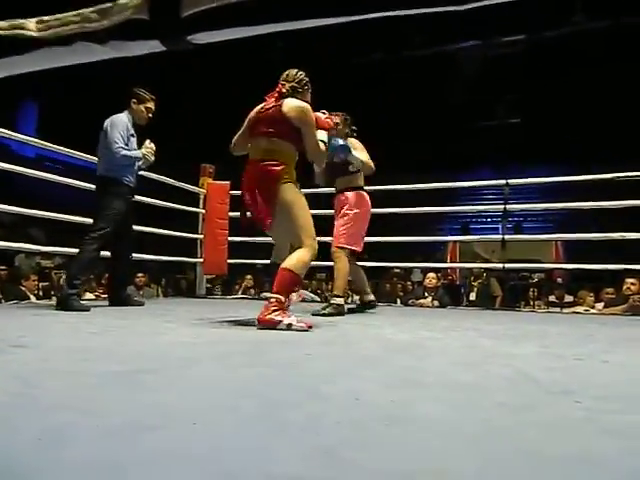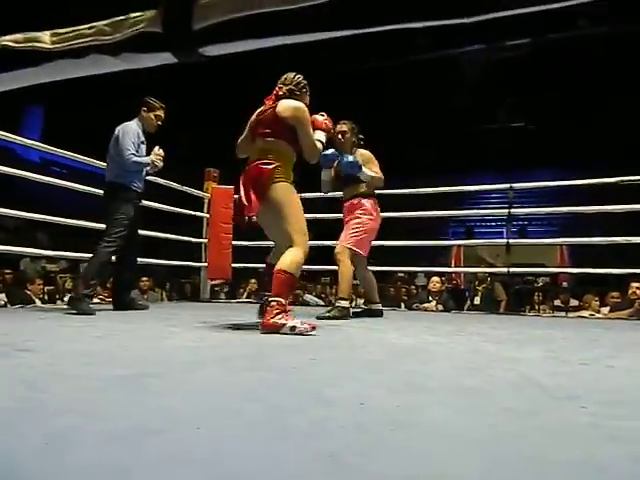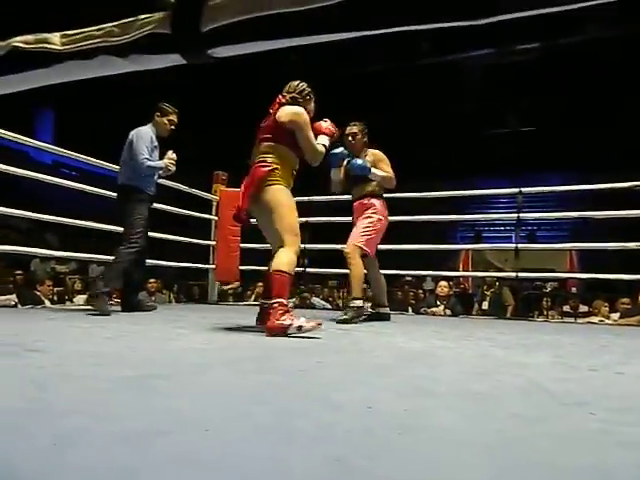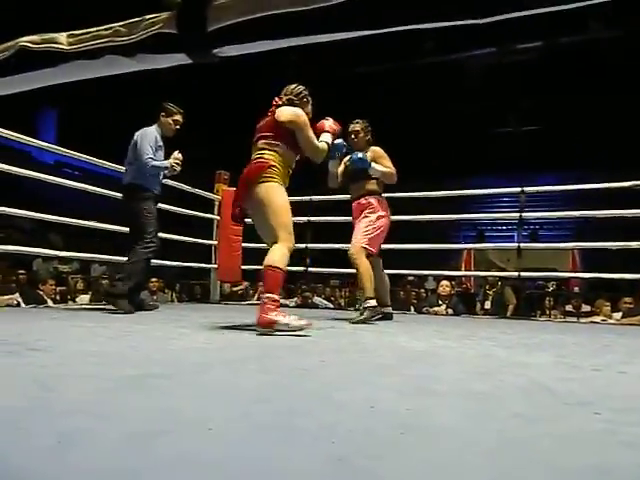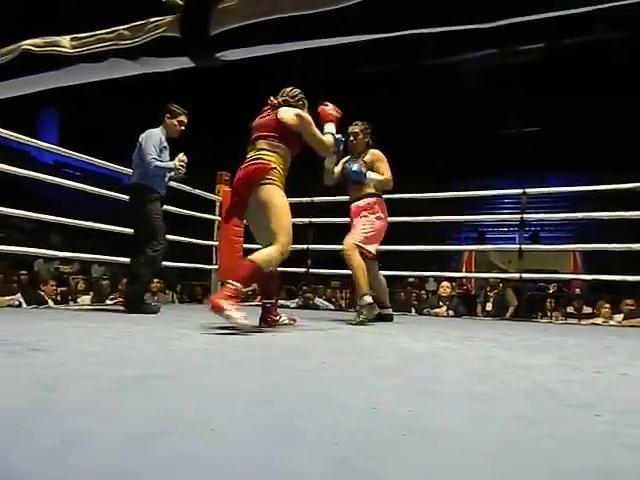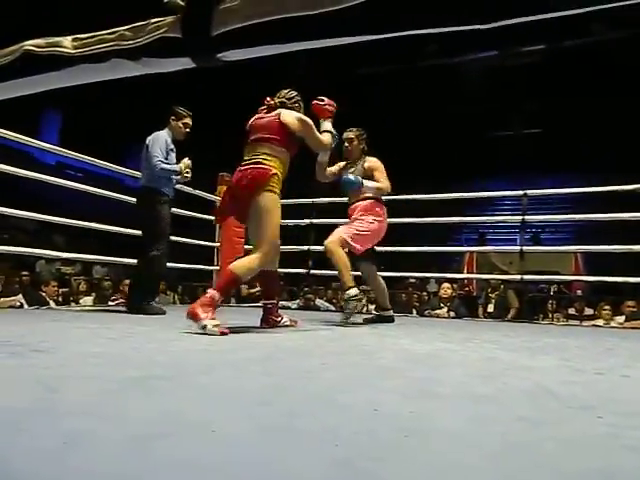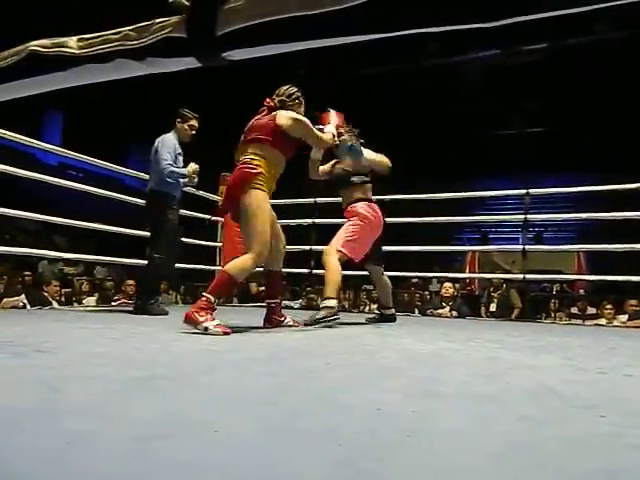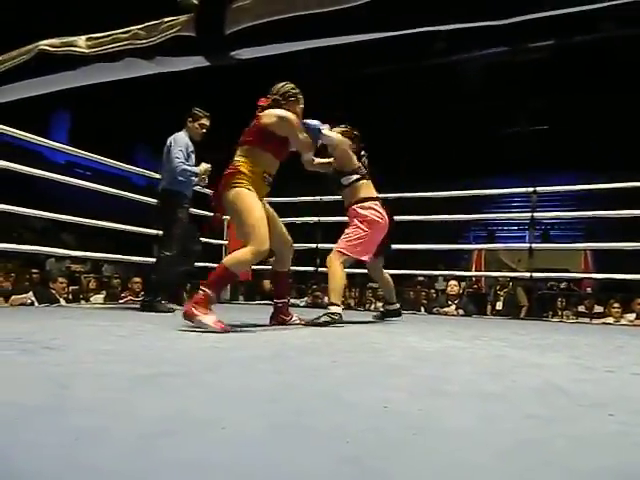
dt=0.1s
person 1, frame 1
left shoulder: (260, 109)
right shoulder: (300, 107)
left elbow: (236, 148)
right elbow: (317, 157)
right wrist: (322, 129)
left hip: (254, 181)
right hip: (277, 180)
left knee: (286, 244)
right knee: (307, 247)
left ankle: (277, 299)
right ankle: (274, 309)
person 1, frame 2
left shoulder: (262, 111)
right shoulder: (296, 108)
left elbow: (241, 150)
right elbow: (313, 155)
right wrist: (320, 130)
left hip: (253, 181)
right hip: (273, 178)
left knee: (283, 244)
right knee: (298, 246)
left ankle: (269, 304)
right ankle: (276, 312)
person 1, frame 3
left shoulder: (273, 117)
right shoulder: (296, 113)
right elbow: (314, 157)
right wrist: (325, 135)
left hip: (258, 185)
right hip: (272, 181)
left knee: (282, 246)
right knee: (290, 245)
left ankle: (268, 312)
right ankle: (278, 315)
person 1, frame 4
left shoulder: (271, 118)
right shoulder: (295, 113)
right elbow: (317, 155)
right wrist: (328, 133)
left hip: (254, 182)
right hip: (267, 178)
left knee: (277, 244)
right knee: (284, 242)
left ankle: (270, 307)
right ankle: (270, 309)
person 1, frame 5
left shoulder: (263, 117)
right shoulder: (296, 115)
right elbow: (326, 148)
right wrist: (331, 121)
left hip: (246, 179)
right hip: (266, 177)
left knee: (276, 244)
right knee: (280, 245)
left ankle: (270, 312)
right ankle: (226, 296)
person 1, frame 6
left shoulder: (257, 118)
right shoulder: (297, 118)
right elbow: (325, 147)
right wrist: (326, 118)
left hip: (244, 180)
right hip: (262, 183)
left knee: (271, 250)
right knee: (263, 253)
left ankle: (271, 314)
right ankle: (204, 306)
person 1, frame 7
left shoulder: (259, 119)
right shoulder: (293, 118)
right elbow: (324, 143)
right wrist: (332, 125)
left hip: (244, 185)
right hip: (252, 184)
left knee: (276, 248)
right knee: (257, 254)
left ankle: (275, 313)
right ankle: (202, 309)
person 1, frame 8
left shoulder: (263, 118)
right shoulder: (283, 117)
right elbow: (307, 148)
left hip: (249, 188)
right hip: (242, 184)
left knee: (285, 247)
right knee: (258, 247)
left ankle: (281, 312)
right ankle: (199, 304)
person 2, frame 1
left shoulder: (128, 127)
right shoulder: (118, 121)
right elbow: (117, 154)
left wrist: (144, 161)
right wrist: (141, 153)
left hip: (123, 191)
right hip: (113, 189)
left knee: (123, 242)
right knee: (97, 238)
left ankle: (118, 292)
right ankle: (69, 293)
person 2, frame 2
left shoulder: (138, 134)
right shoulder: (129, 129)
right elbow: (128, 161)
left wrist: (152, 167)
right wrist: (150, 159)
left hip: (130, 196)
right hip: (122, 194)
left knee: (129, 247)
right knee: (111, 242)
left ankle: (123, 296)
right ankle: (81, 294)
person 2, frame 3
left shoulder: (151, 138)
right shoulder: (143, 133)
right elbow: (141, 165)
left wrist: (163, 171)
right wrist: (163, 163)
left hip: (140, 198)
right hip: (134, 197)
left knee: (138, 246)
right knee: (133, 244)
left ankle: (130, 297)
right ankle: (100, 291)
person 2, frame 4
left shoulder: (156, 138)
right shoulder: (148, 134)
right elbow: (146, 165)
left wrist: (169, 170)
right wrist: (168, 163)
left hip: (145, 196)
right hip: (140, 195)
left knee: (142, 243)
right knee: (148, 243)
left ankle: (132, 296)
right ankle: (119, 290)
person 2, frame 5
left shoulder: (162, 140)
right shoulder: (153, 135)
right elbow: (150, 165)
left wrist: (174, 173)
right wrist: (174, 164)
left hip: (150, 198)
right hip: (146, 197)
left knee: (145, 247)
right knee: (156, 245)
left ankle: (135, 297)
right ankle: (136, 297)
person 2, frame 6
left shoulder: (169, 143)
right shoulder: (160, 137)
right elbow: (155, 167)
left wrist: (180, 177)
right wrist: (179, 168)
left hip: (158, 200)
right hip: (154, 199)
left knee: (152, 248)
right knee: (159, 248)
left ankle: (138, 298)
right ankle: (141, 300)
person 2, frame 7
left shoulder: (175, 145)
right shoulder: (168, 141)
right elbow: (164, 170)
left wrist: (187, 181)
right wrist: (186, 171)
left hip: (167, 202)
right hip: (163, 202)
left knee: (167, 251)
right knee: (161, 251)
left ankle: (149, 296)
right ankle: (144, 301)
person 2, frame 8
left shoulder: (186, 143)
right shoulder: (180, 139)
right elbow: (176, 168)
left wrist: (197, 180)
right wrist: (198, 170)
left hip: (178, 201)
right hip: (175, 200)
left knee: (191, 248)
right knee: (171, 249)
left ankle: (170, 291)
right ankle: (152, 298)
person 3, frame 1
left shoulder: (352, 144)
right shoulder: (330, 153)
left elbow: (369, 167)
right elbow: (320, 181)
left wrist: (350, 155)
left hip: (355, 202)
right hip: (342, 204)
left knee: (338, 250)
right knee: (346, 255)
left ankle: (337, 302)
right ankle: (367, 297)
person 3, frame 2
left shoulder: (362, 154)
right shoulder: (337, 161)
left elbow: (380, 181)
right elbow: (326, 189)
left wrist: (360, 170)
right wrist: (326, 168)
left hip: (364, 209)
right hip: (351, 211)
left knee: (342, 252)
right knee: (358, 262)
left ankle: (342, 305)
right ankle: (374, 305)
person 3, frame 3
left shoulder: (374, 155)
right shoulder: (346, 162)
left elbow: (391, 181)
right elbow: (336, 189)
left wrist: (369, 171)
right wrist: (334, 168)
left hip: (374, 209)
right hip: (359, 211)
left knee: (352, 251)
right knee: (369, 263)
left ankle: (357, 305)
right ankle: (382, 309)
person 3, frame 4
left shoulder: (375, 152)
right shoulder: (348, 159)
left elbow: (392, 177)
right elbow: (333, 183)
left wrist: (369, 166)
right wrist: (333, 160)
left hip: (374, 208)
right hip: (359, 210)
left knee: (356, 252)
right knee: (374, 262)
left ankle: (370, 305)
right ankle: (384, 308)
person 3, frame 5
left shoulder: (374, 155)
right shoulder: (347, 160)
left elbow: (388, 182)
right elbow: (329, 180)
left wrist: (365, 175)
right wrist: (329, 156)
left hip: (372, 211)
right hip: (358, 213)
left knee: (349, 248)
right knee: (370, 265)
left ankle: (366, 301)
right ankle: (384, 309)
person 3, frame 6
left shoulder: (371, 163)
right shoulder: (343, 166)
left elbow: (386, 188)
right elbow: (322, 176)
left wrist: (362, 184)
right wrist: (324, 151)
left hip: (371, 214)
right hip: (357, 216)
left knee: (332, 244)
right knee: (367, 270)
left ankle: (352, 293)
right ankle: (385, 311)
person 3, frame 7
left shoulder: (355, 158)
right shoulder: (336, 164)
left elbow: (386, 165)
right elbow: (314, 174)
left wrist: (362, 153)
right wrist: (318, 148)
left hip: (363, 215)
right hip: (367, 217)
left knee: (330, 254)
right knee: (375, 270)
left ankle: (329, 307)
right ankle: (387, 311)
person 3, frame 8
left shoulder: (345, 155)
right shoulder: (338, 162)
left elbow: (339, 142)
left wrist: (320, 131)
left hip: (367, 216)
right hip: (374, 217)
left knee: (335, 259)
right knee: (374, 267)
left ankle: (334, 311)
right ankle: (392, 306)
